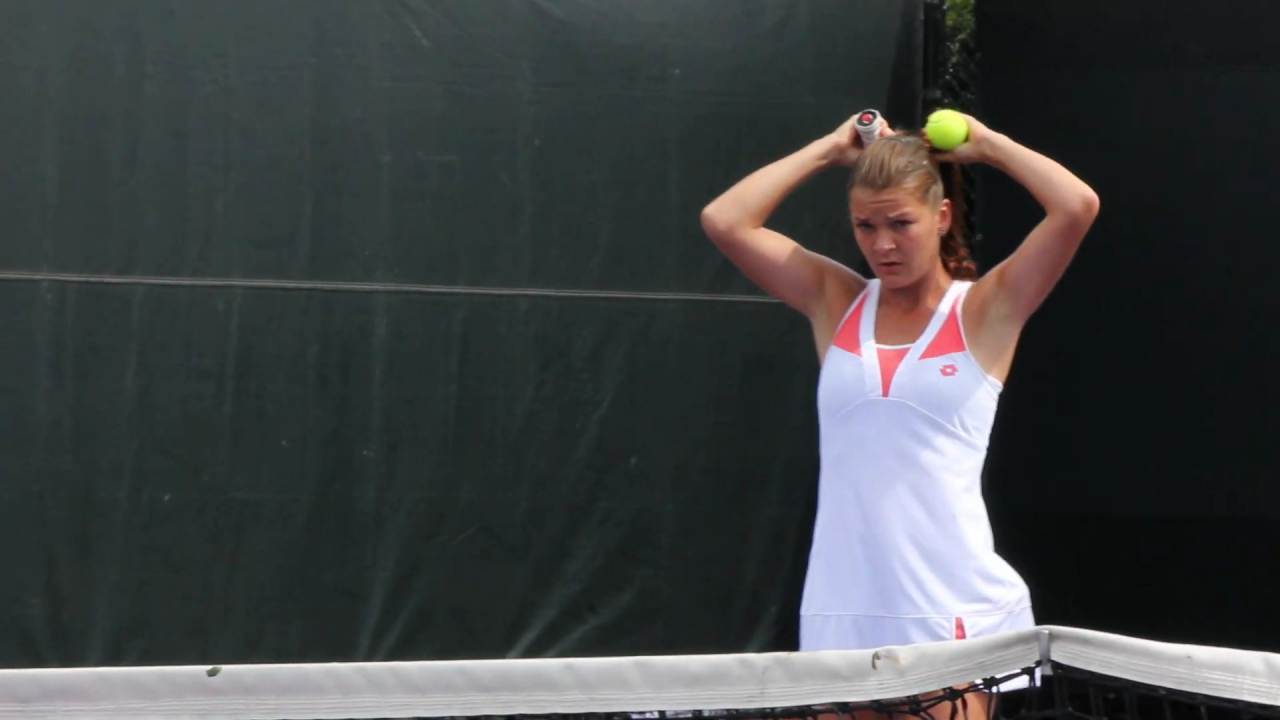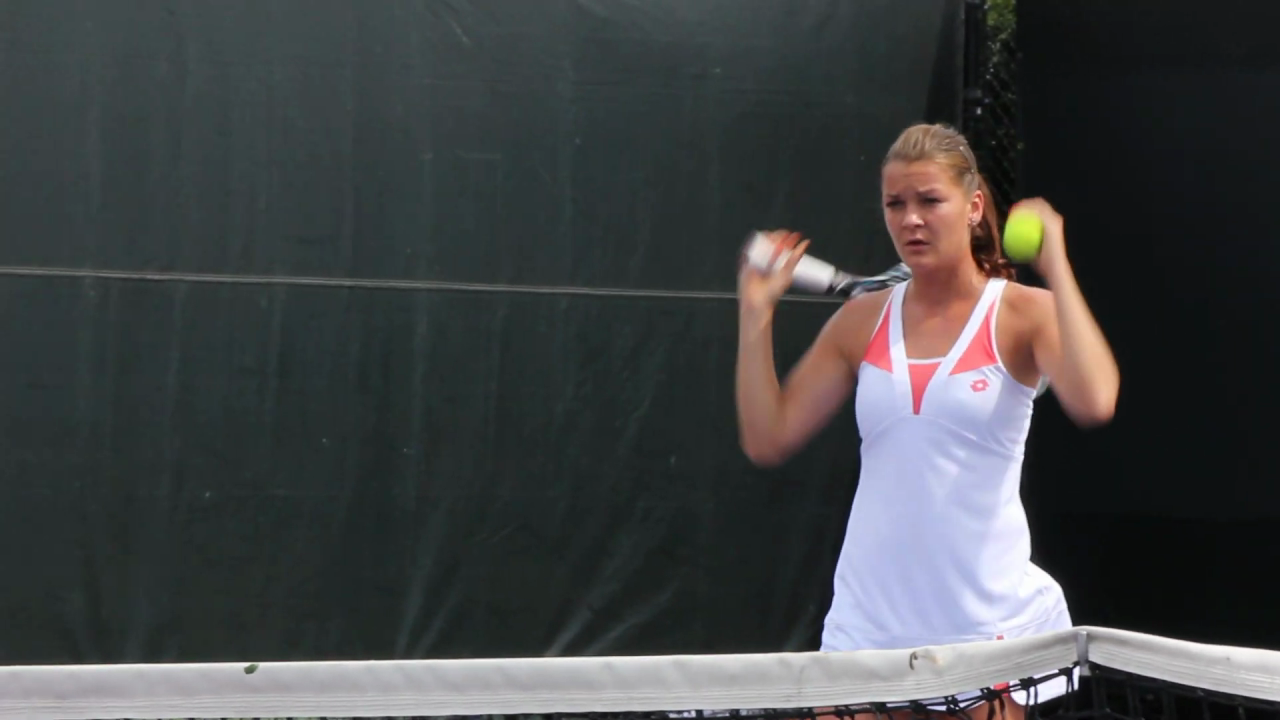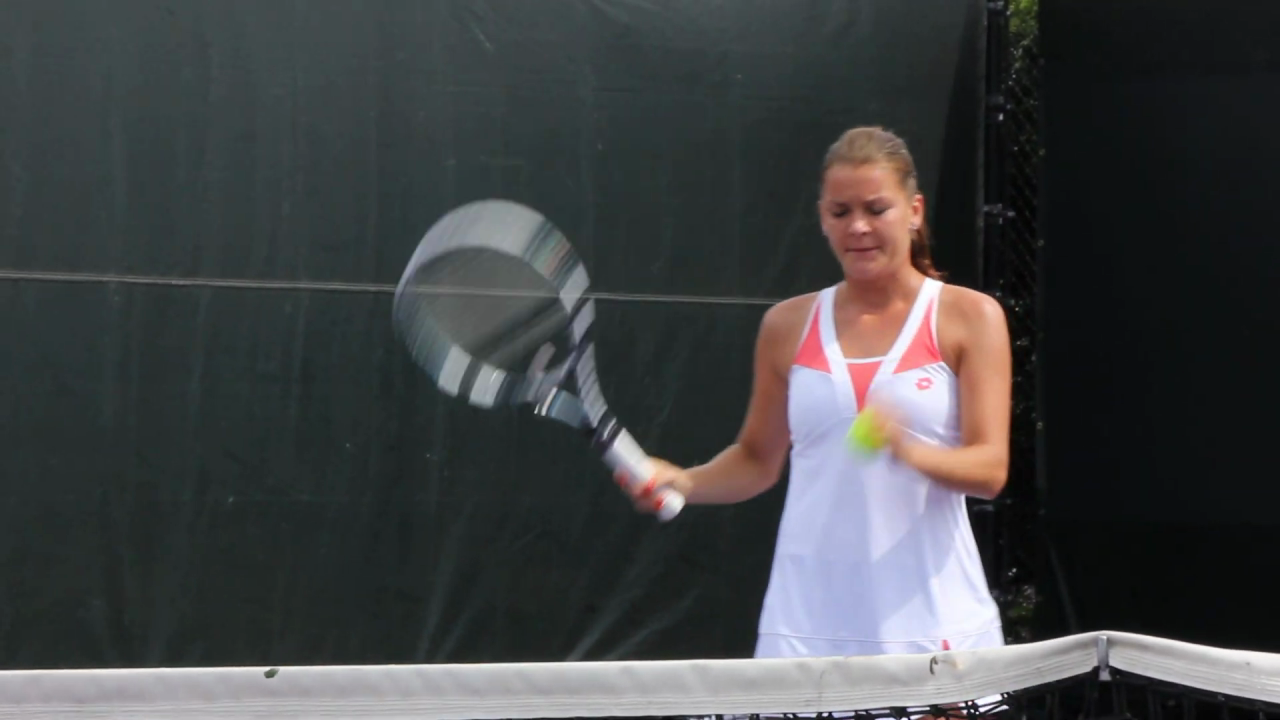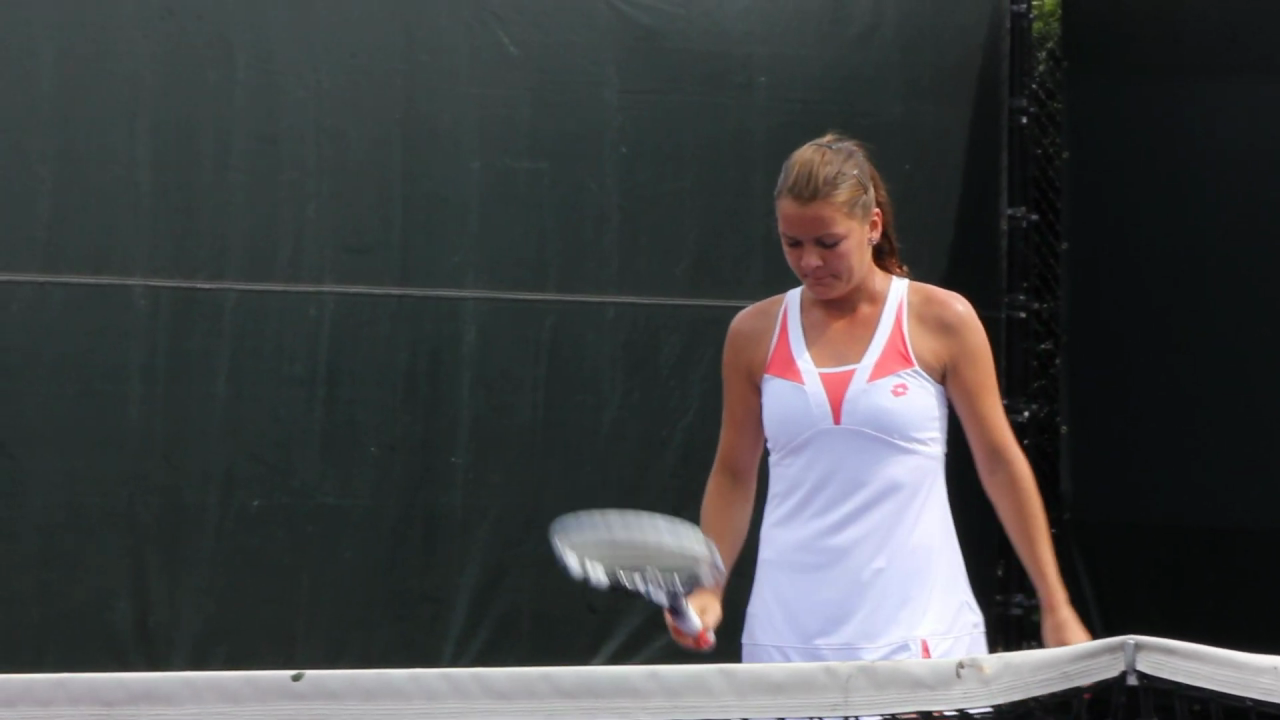
dt=0.5s
person 1, frame 1
left shoulder: (987, 311)
right shoulder: (836, 301)
left elbow: (1077, 206)
right elbow: (723, 221)
left wrist: (987, 143)
right wrist: (832, 148)
left hip: (952, 612)
right hip: (843, 609)
person 1, frame 2
left shoulder: (1027, 315)
right shoulder: (862, 318)
left elbow: (1095, 404)
right elbow: (764, 440)
left wrist: (1056, 264)
right wrist: (757, 304)
left hip: (987, 622)
right hip: (868, 621)
person 1, frame 3
left shoulder: (970, 316)
right shoulder: (787, 324)
left elbow: (989, 471)
right elbow: (757, 460)
left wrist: (908, 449)
right wrist: (679, 481)
left hip: (930, 625)
person 1, frame 4
left shoulder: (943, 320)
right shoulder: (755, 332)
left elbow: (1001, 464)
right elbow: (733, 475)
left wrist: (1055, 607)
right wrist: (708, 588)
left hip: (917, 628)
right hip: (788, 633)
